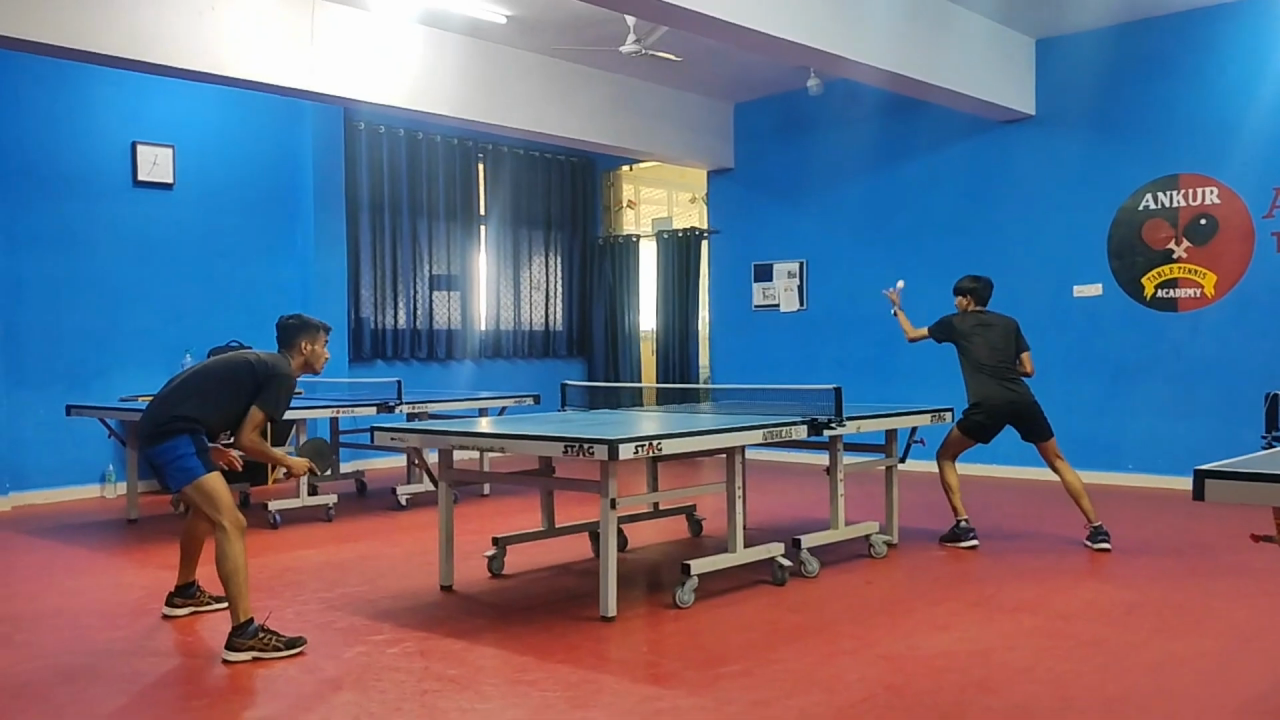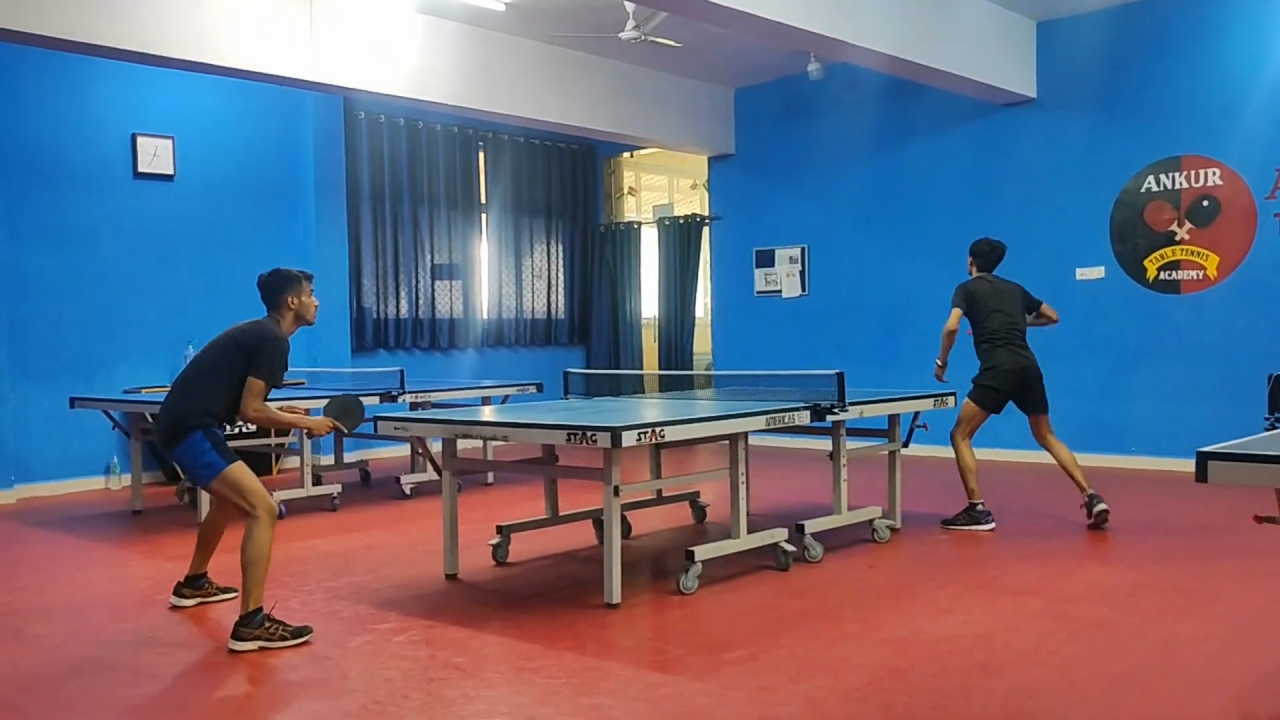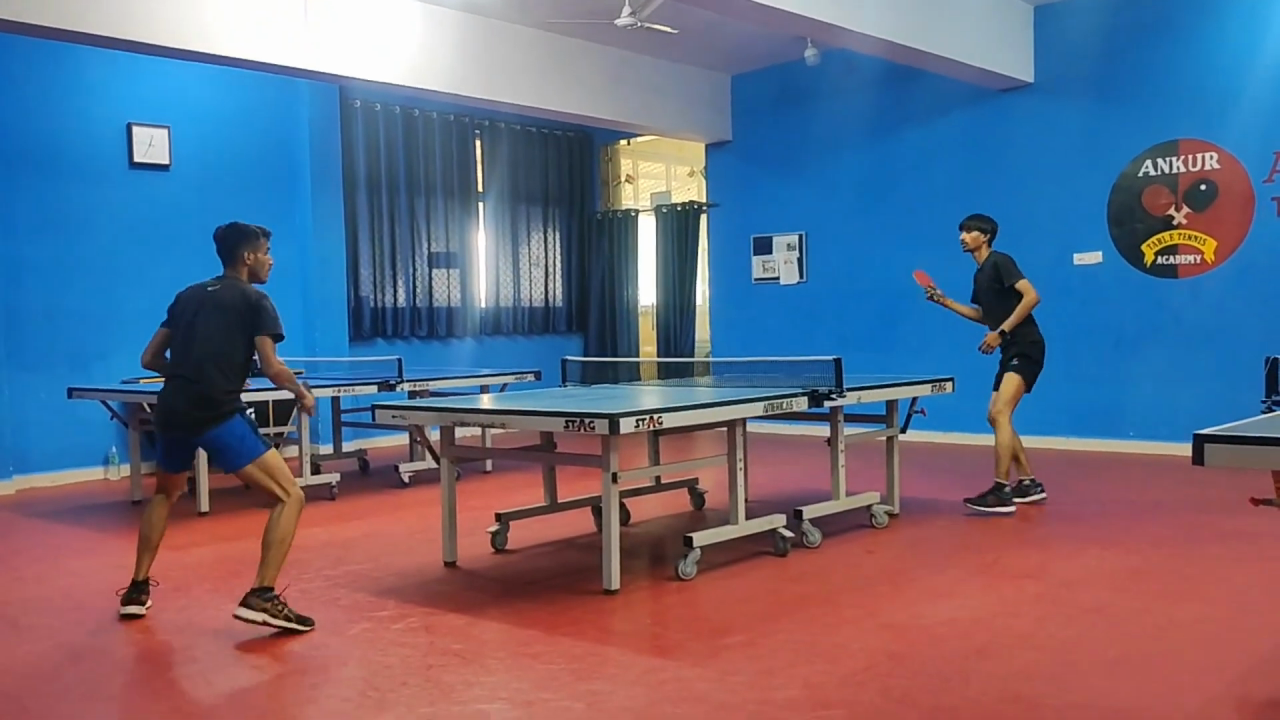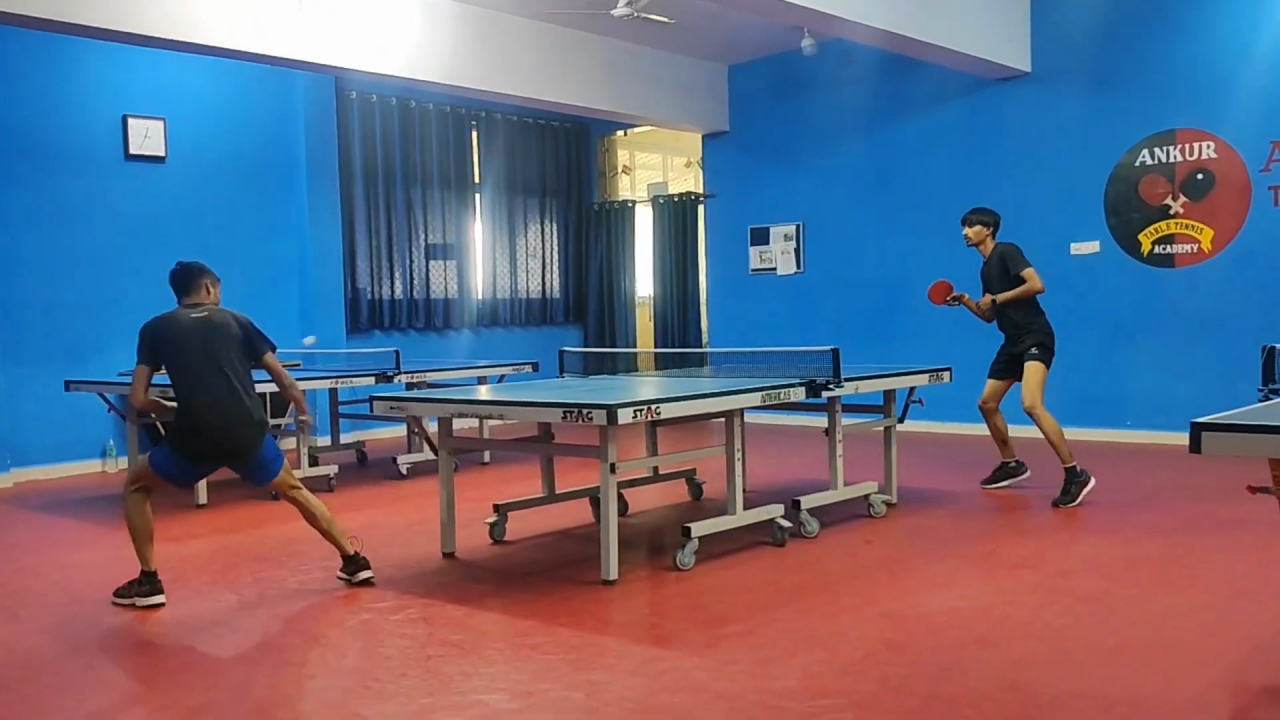
dt=0.5s
person 1, frame 1
left shoulder: (260, 364)
right shoulder: (282, 375)
right elbow: (246, 439)
left wrist: (210, 449)
right wrist: (288, 462)
left hip: (159, 429)
right hip: (174, 435)
left knee: (205, 505)
right knee: (230, 522)
left ankle: (184, 592)
right ankle: (243, 634)
person 1, frame 2
left shoulder: (253, 332)
right shoulder: (273, 340)
right elbow: (250, 410)
left wrist: (282, 412)
right wrist: (306, 423)
left hip: (178, 424)
right hip: (191, 430)
left knee: (229, 499)
right knee: (262, 510)
left ankle: (194, 583)
right ankle: (251, 623)
person 1, frame 3
left shoulder: (188, 296)
right shoulder: (255, 300)
left elbow: (149, 359)
right elbow: (271, 367)
right wrist: (302, 393)
left hip: (172, 410)
right hip: (219, 413)
left knee: (165, 493)
right knee: (290, 496)
left ankle: (137, 590)
right ankle: (261, 595)
person 1, frame 4
left shoulder: (156, 329)
right shoulder: (236, 321)
left elbow: (136, 396)
right elbow: (282, 374)
right wrist: (299, 402)
left hip: (192, 437)
right hip: (247, 433)
left knee: (136, 488)
right knee: (296, 492)
left ankle: (148, 582)
right ankle: (354, 561)
person 2, frame 1
left shoulder: (954, 323)
right shoulder: (1010, 323)
left elbow: (912, 335)
right elbow: (1028, 369)
left wrist: (897, 308)
left hip: (987, 404)
right hip: (1023, 399)
left knee: (945, 456)
right knee: (1058, 461)
left ankle: (963, 527)
right ankle: (1097, 529)
person 2, frame 2
left shoulder: (967, 288)
right shoulder: (1014, 288)
left elbow: (951, 327)
right elbow: (1052, 317)
left wrist: (941, 361)
left hip: (998, 370)
right hip: (1028, 367)
left knee: (960, 435)
right knee: (1046, 436)
left ankle: (978, 511)
right ankle: (1092, 498)
person 2, frame 3
left shoulder: (1000, 261)
right shoulder: (980, 274)
left elbow: (1032, 297)
right elbow: (984, 315)
left wrist: (1001, 332)
right wrist: (945, 301)
left hip: (1026, 346)
right hip: (1014, 350)
left knee: (999, 413)
right knee: (996, 416)
left ankle: (1000, 491)
right ankle: (1029, 483)
person 2, frame 4
left shoulder: (1007, 251)
right shoulder: (986, 269)
left elbow: (1037, 285)
right elbow: (989, 315)
left wrist: (997, 298)
right wrist: (965, 300)
left hip: (1035, 337)
right hip: (1013, 342)
left knee: (1032, 404)
right knee: (987, 403)
left ankle: (1075, 475)
right ankle: (1012, 465)
